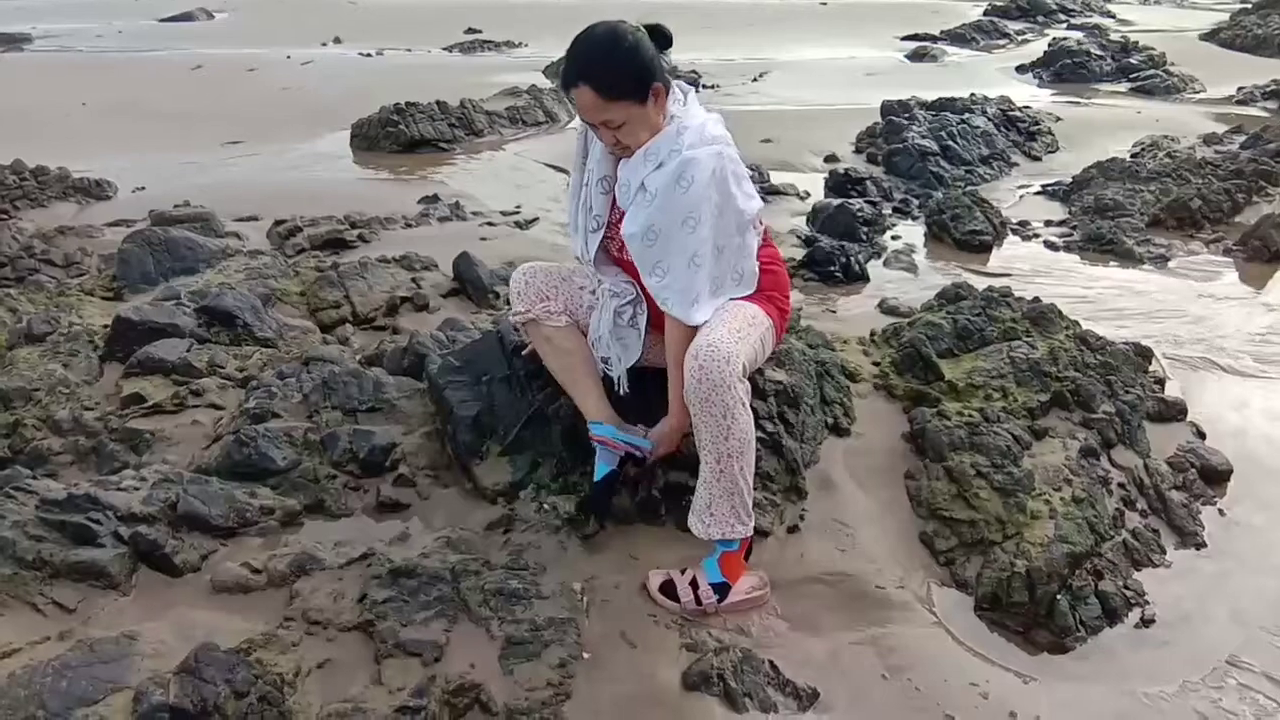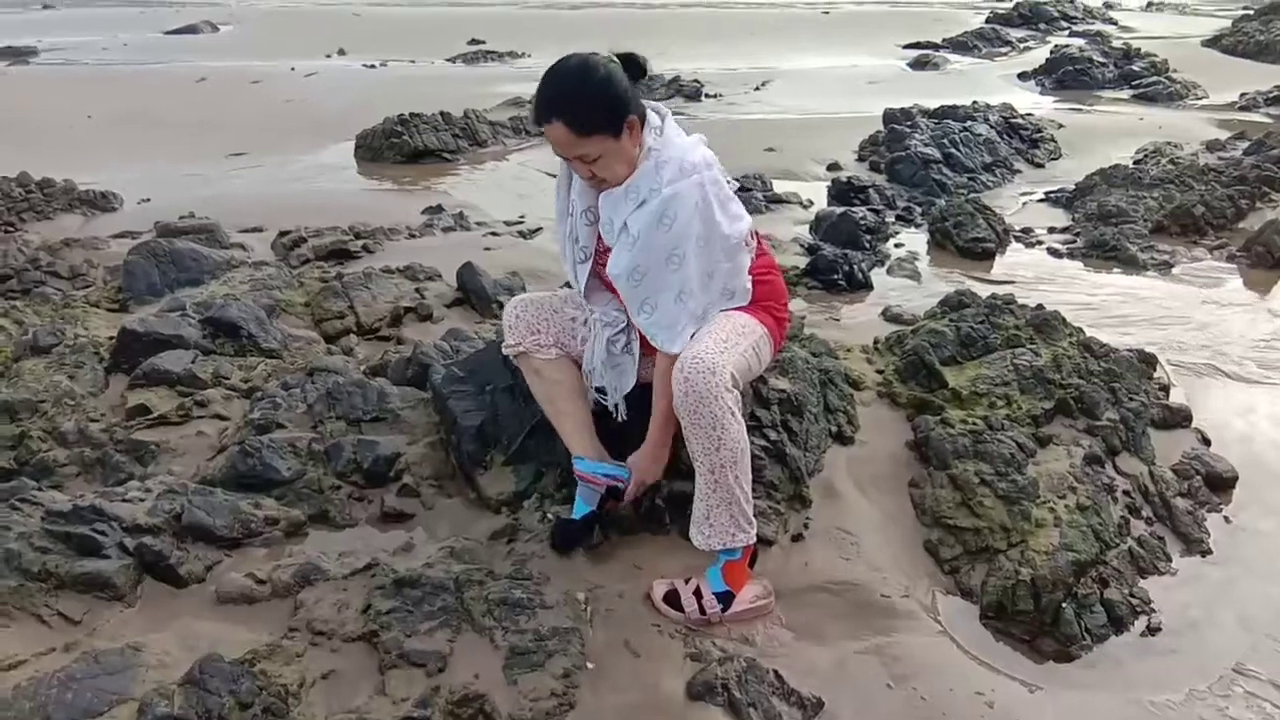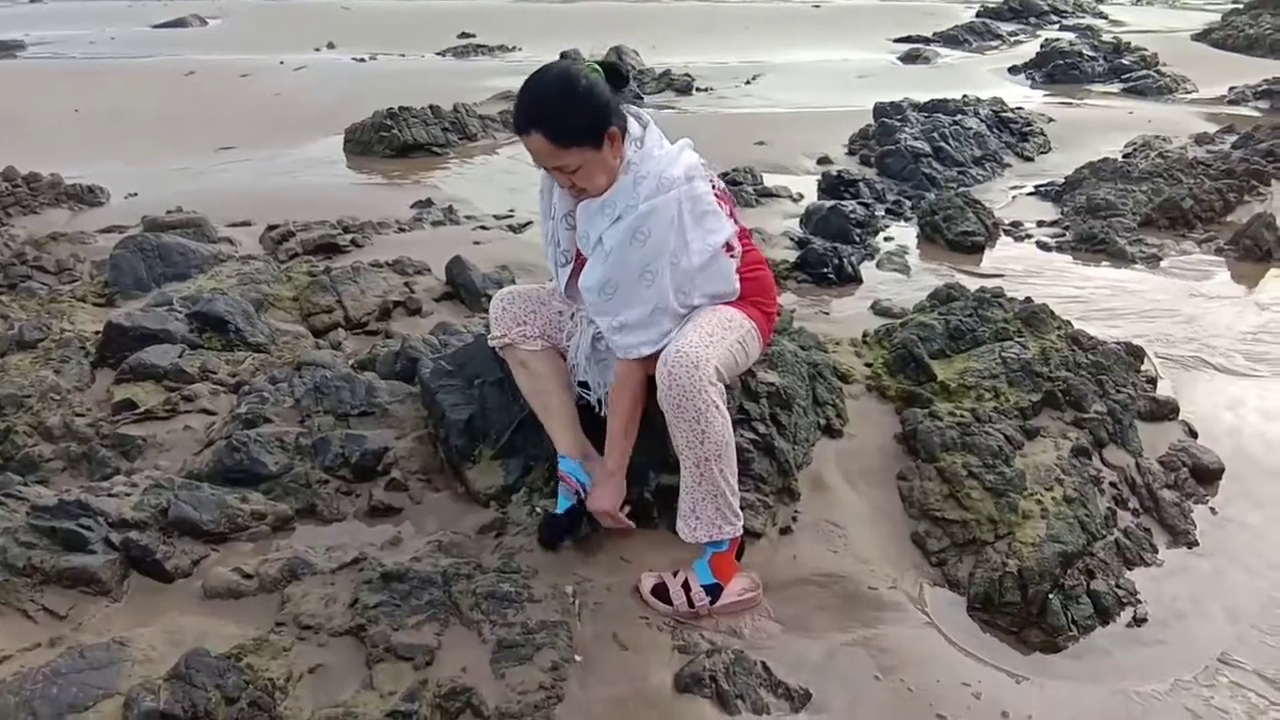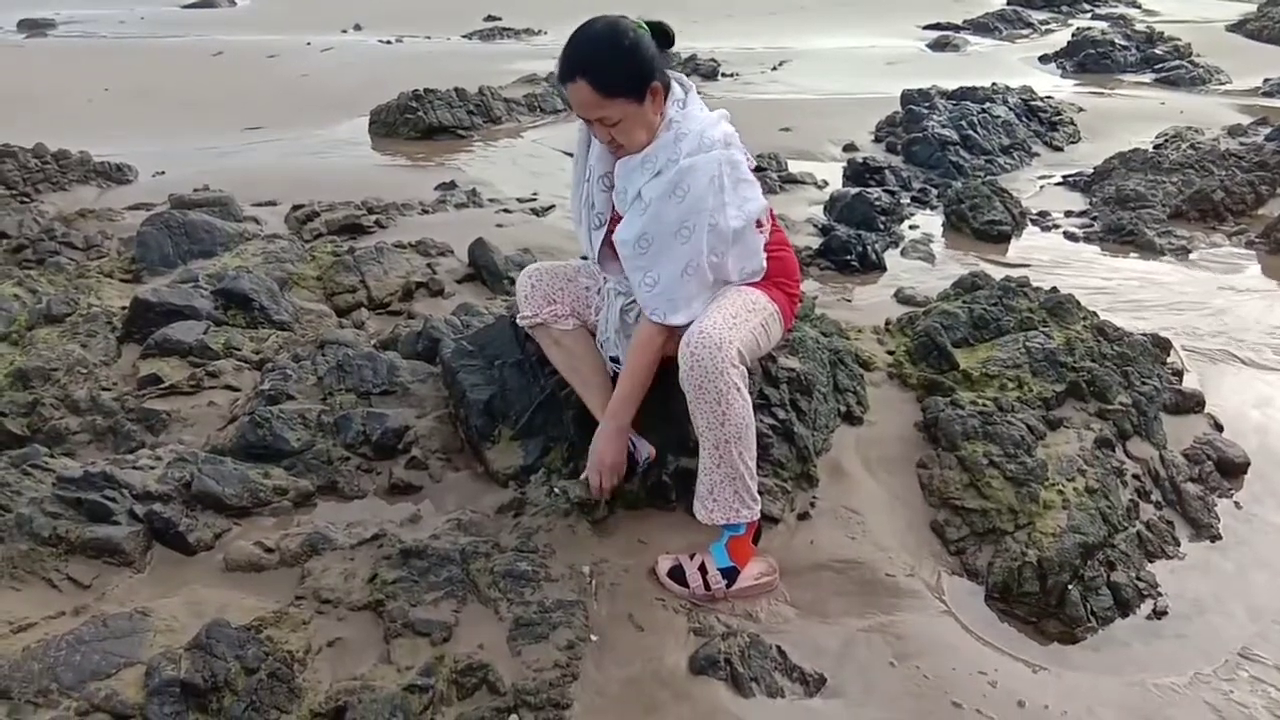
dt=0.4s
person 1, frame 1
left shoulder: (697, 162)
right shoulder: (609, 131)
left elbow: (685, 302)
right elbow: (602, 236)
left wrist: (676, 418)
right wrist: (575, 321)
left hip: (735, 294)
right hip: (644, 290)
left knee: (712, 360)
right knee: (531, 288)
left ankle: (731, 554)
right ankle: (611, 437)
person 1, frame 2
left shoulder: (680, 188)
right shoulder: (594, 157)
left elbow: (673, 331)
right elbow: (596, 264)
left wrist: (654, 447)
left hip: (735, 305)
right hip: (638, 307)
left knee: (700, 372)
right knee: (525, 318)
left ankle: (735, 563)
right ankle: (595, 469)
person 1, frame 3
left shoulder: (659, 200)
right shoulder: (581, 160)
left elbow: (633, 348)
right elbow: (580, 268)
left wrist: (613, 474)
left hip: (725, 301)
right hip: (625, 302)
left knee: (683, 366)
right knee: (511, 310)
left ankle: (722, 556)
right ankle: (576, 465)
person 1, frame 4
left shoulder: (697, 163)
right shoulder: (612, 126)
left elbow: (663, 312)
right elbow: (610, 236)
left wrist: (612, 429)
left hip: (747, 280)
right hip: (646, 277)
left knee: (705, 346)
right knee: (538, 288)
left ankle: (739, 539)
right ankle: (628, 447)
